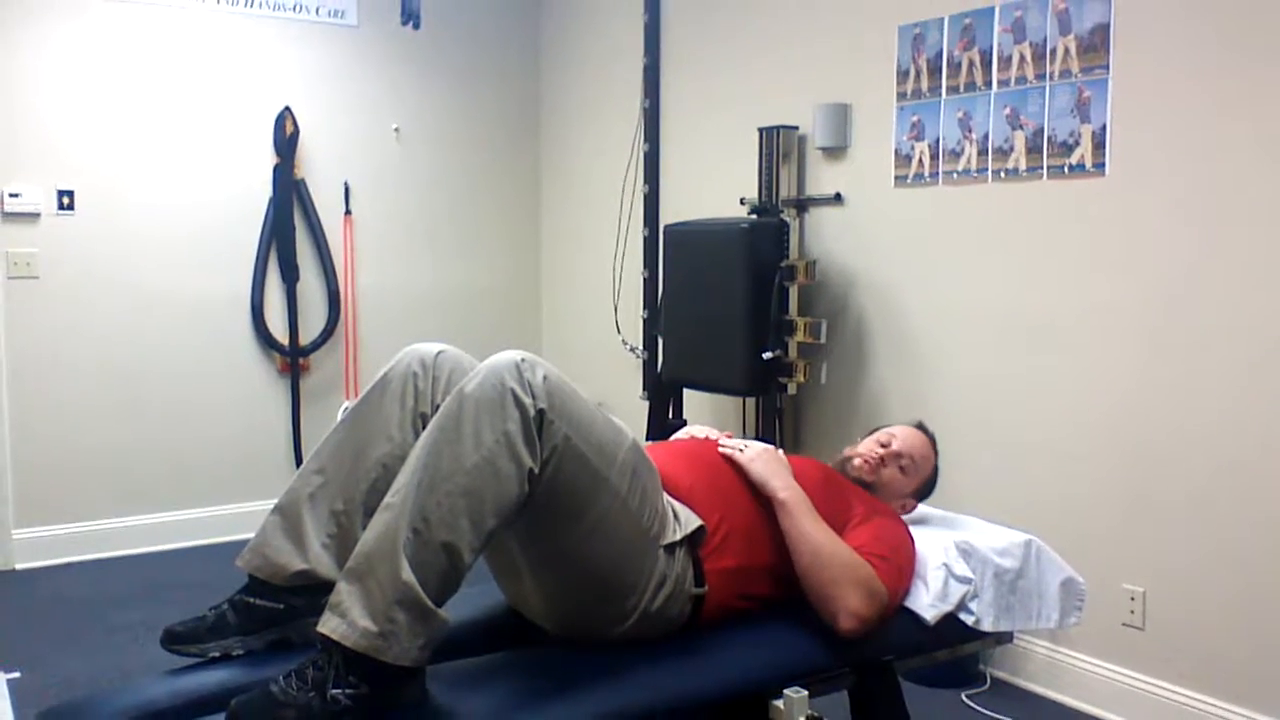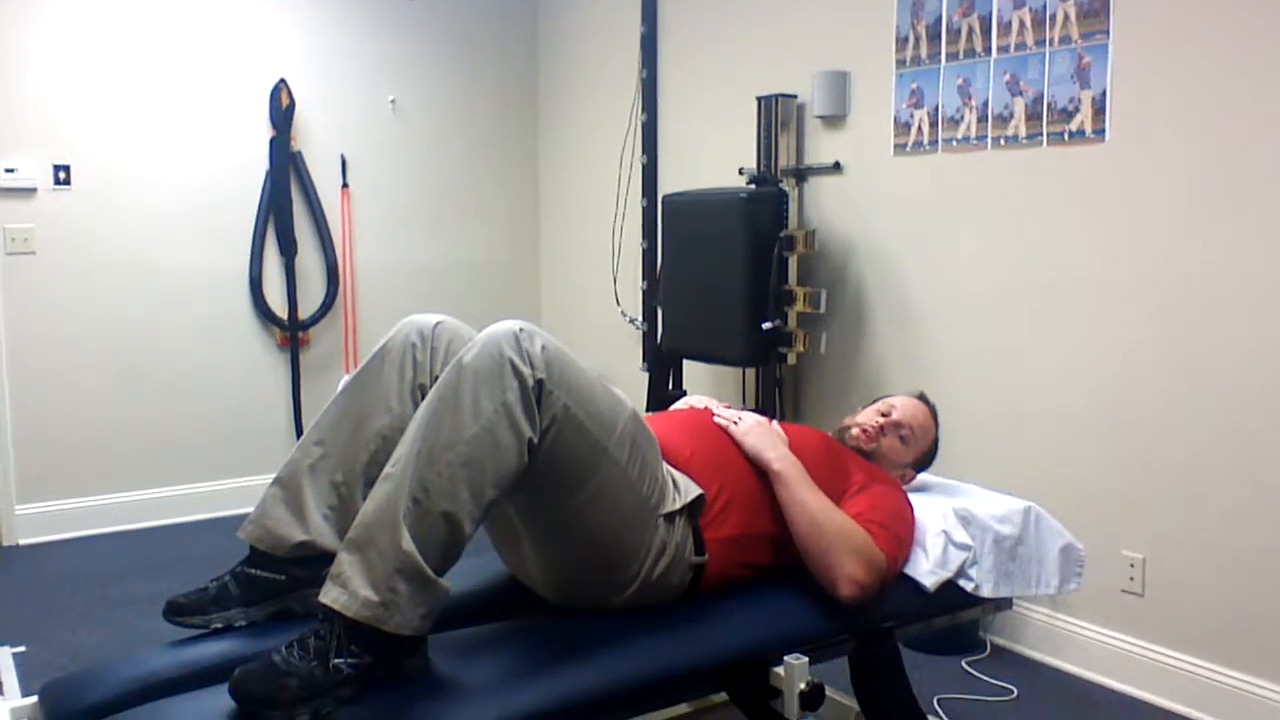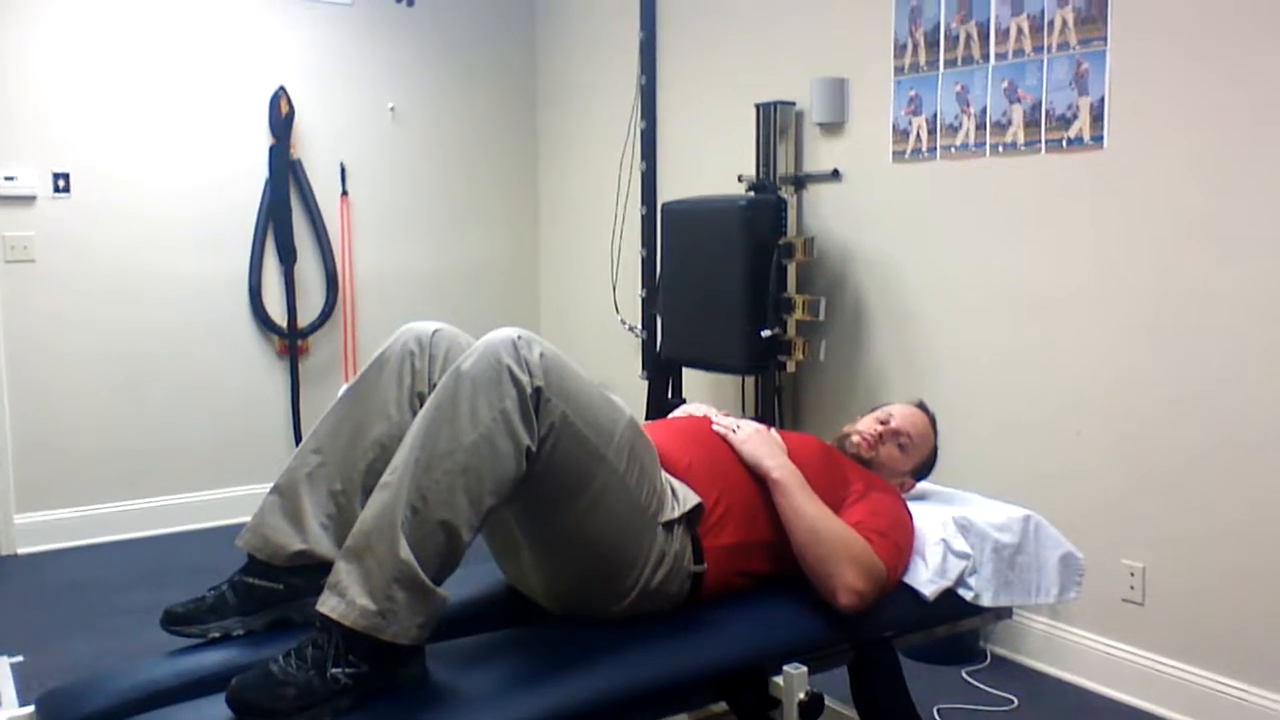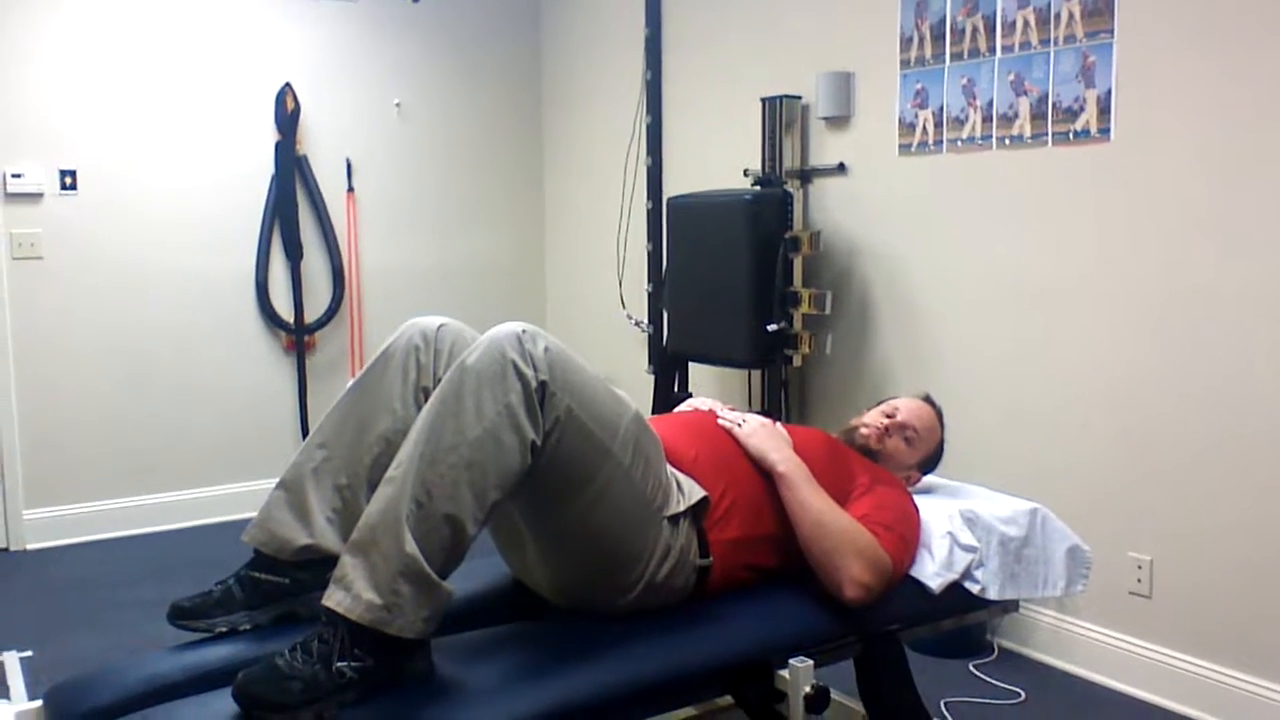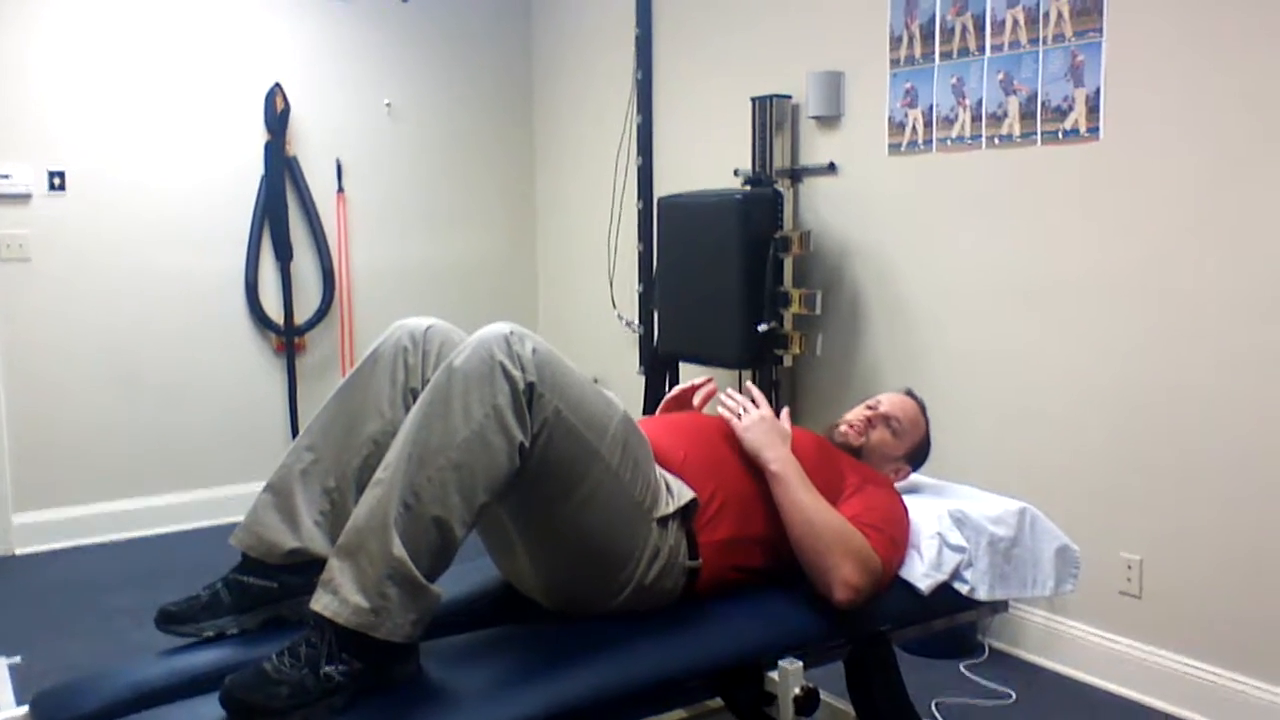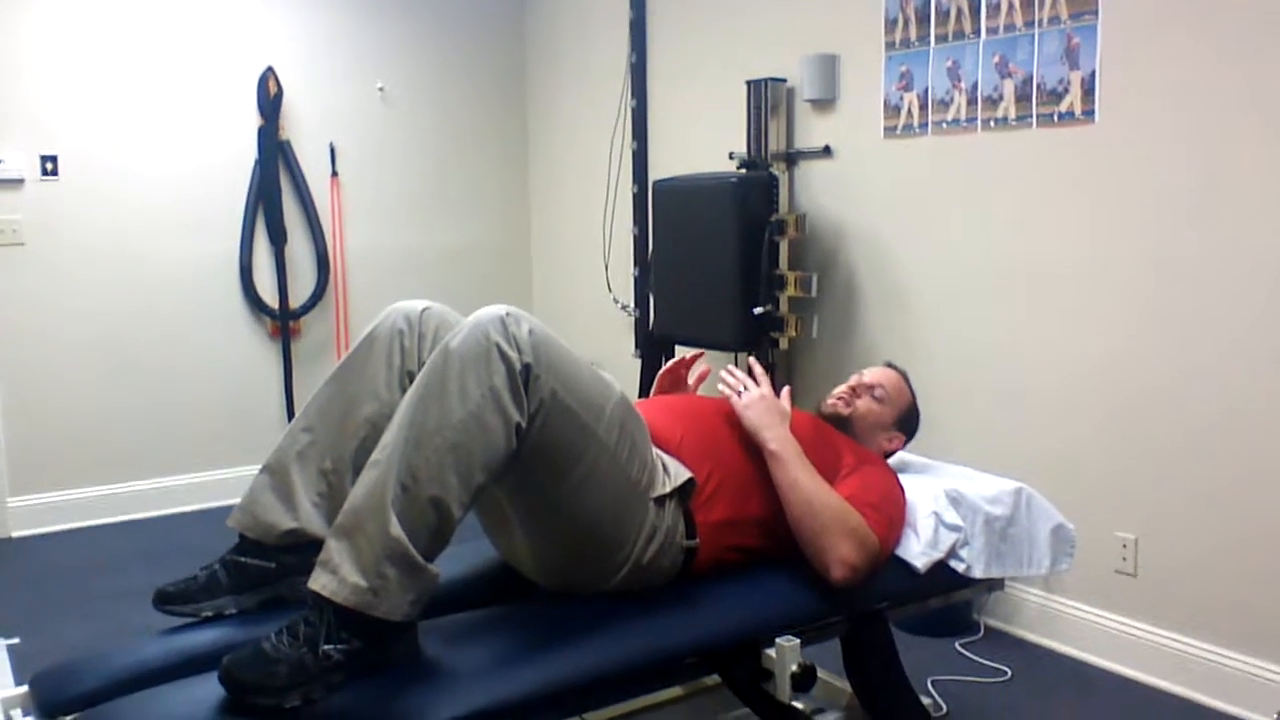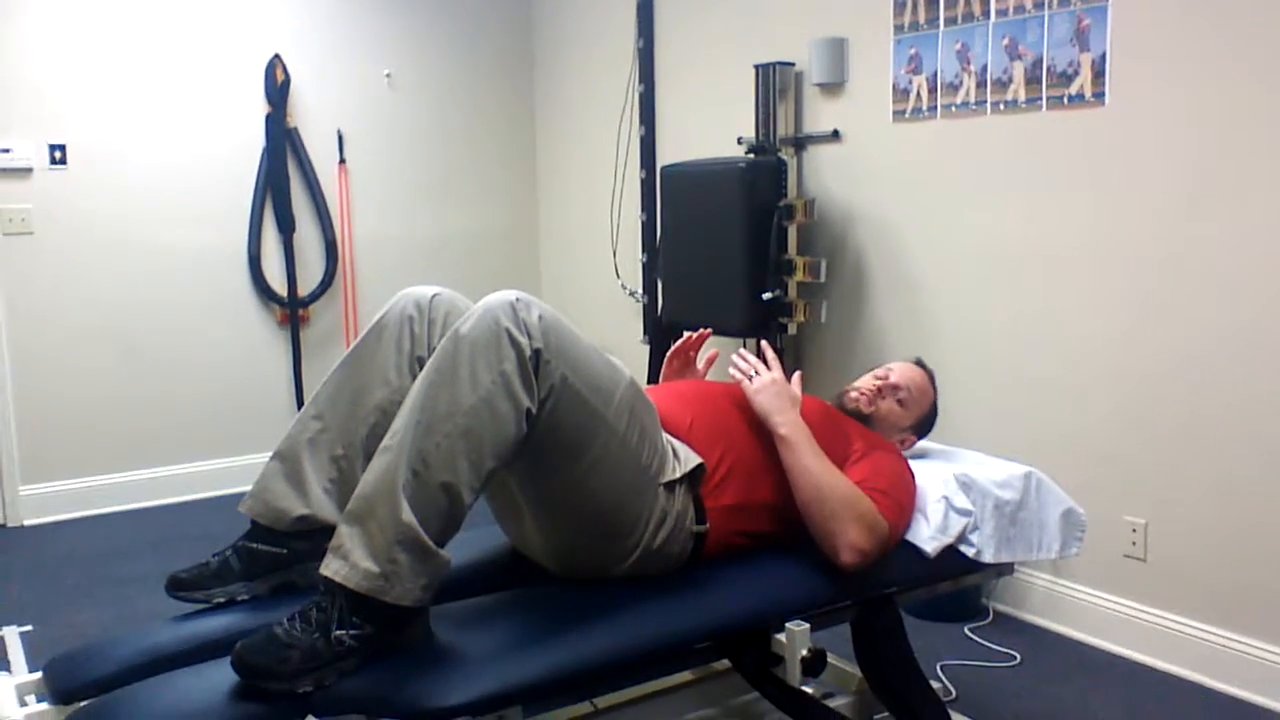
dt=0.4s
person 1, frame 1
left shoulder: (877, 526)
right shoulder: (772, 462)
left elbow: (850, 609)
left wrist: (783, 486)
right wrist: (679, 445)
left hip: (658, 564)
right hip: (555, 548)
left knee: (516, 382)
right knee: (429, 370)
left ankle: (368, 656)
right ankle: (287, 588)
person 1, frame 2
left shoulder: (877, 494)
right shoulder: (776, 434)
left elbow: (848, 576)
left wrist: (777, 457)
right wrist: (686, 412)
left hip: (660, 531)
right hip: (554, 519)
left knee: (514, 351)
right knee: (428, 340)
left ankle: (371, 625)
right ankle: (288, 559)
person 1, frame 3
left shoulder: (877, 503)
right shoulder: (766, 439)
left elbow: (848, 585)
left wrist: (777, 465)
right wrist: (684, 425)
left hip: (658, 541)
right hip: (555, 524)
left knee: (513, 360)
right knee: (427, 348)
left ankle: (368, 635)
right ankle: (286, 570)
person 1, frame 4
left shoulder: (882, 495)
right shoulder: (775, 435)
left elbow: (854, 579)
left wrist: (783, 460)
right wrist: (684, 420)
left hip: (664, 533)
right hip: (559, 521)
left knee: (518, 354)
right knee: (432, 342)
left ankle: (373, 628)
right ankle: (292, 563)
person 1, frame 5
left shoulder: (872, 495)
right shoulder: (766, 434)
left elbow: (845, 580)
left wrist: (775, 456)
right wrist: (663, 425)
left hip: (652, 534)
right hip: (549, 524)
left knee: (505, 355)
right knee: (420, 344)
left ankle: (361, 633)
right ankle: (280, 568)
person 1, frame 6
left shoulder: (866, 473)
right shoulder: (771, 420)
left elbow: (843, 559)
left wrist: (777, 437)
right wrist: (658, 403)
left hip: (651, 514)
right hip: (547, 503)
left knee: (502, 337)
right knee: (417, 327)
left ankle: (360, 613)
right ankle: (279, 546)
person 1, frame 7
left shoulder: (877, 460)
right shoulder: (777, 406)
left elbow: (850, 542)
left wrist: (783, 420)
right wrist: (669, 389)
left hip: (659, 500)
right hip: (555, 490)
left knee: (512, 322)
right knee: (425, 312)
left ankle: (371, 598)
right ankle: (289, 532)
